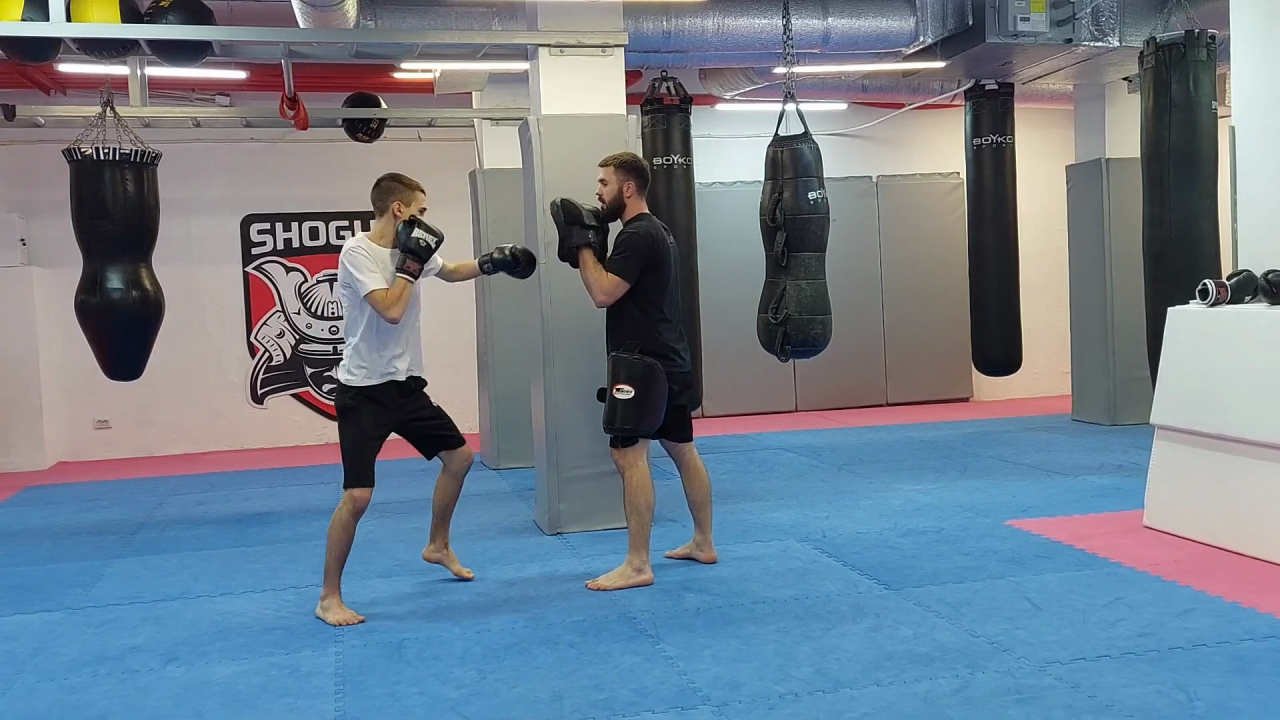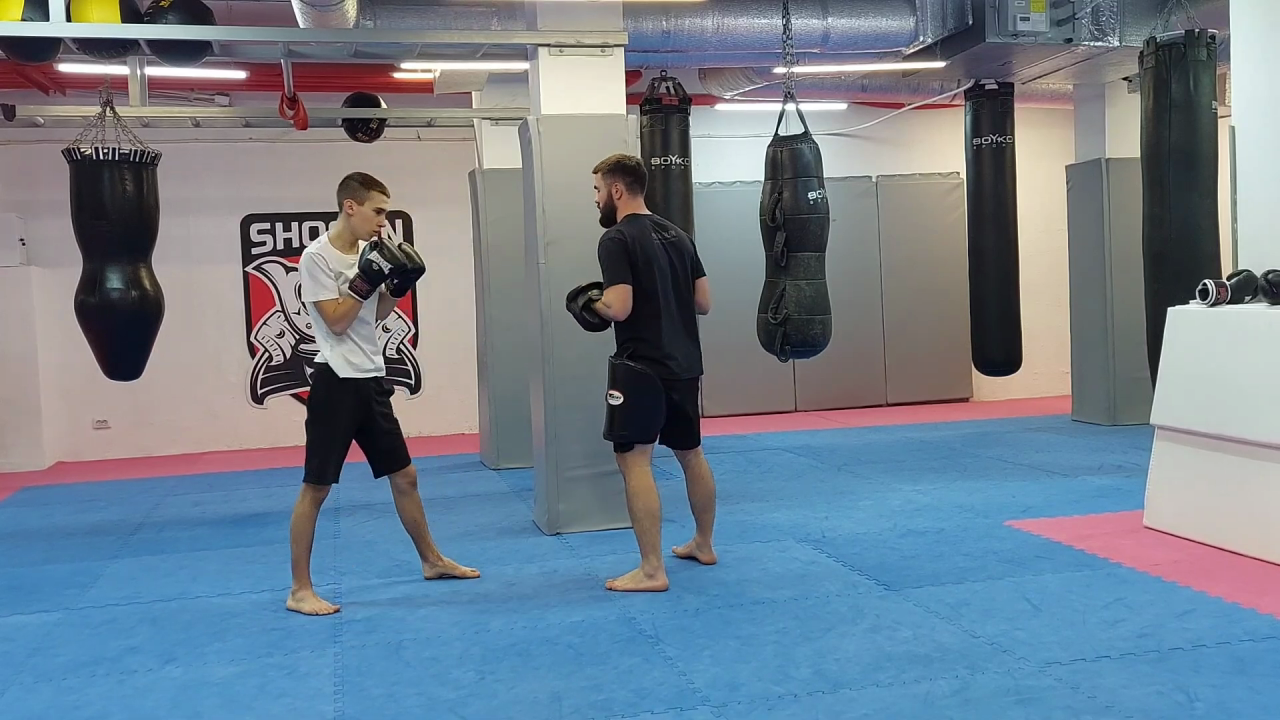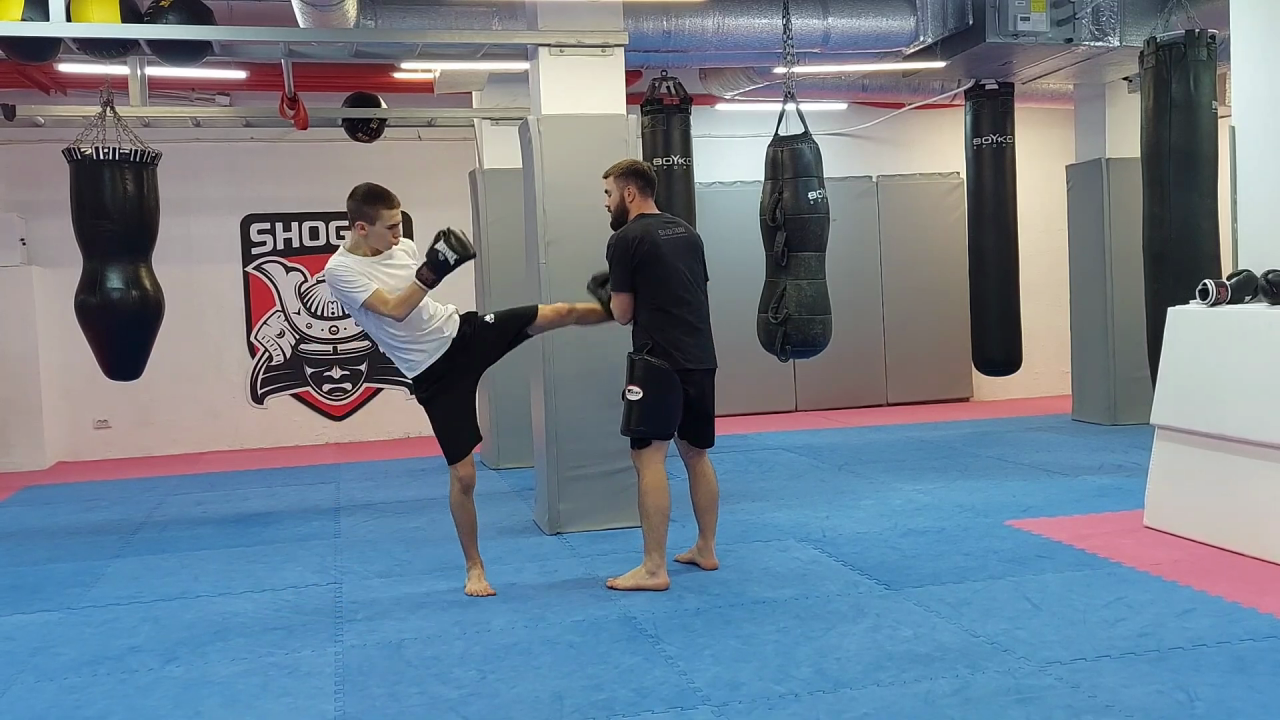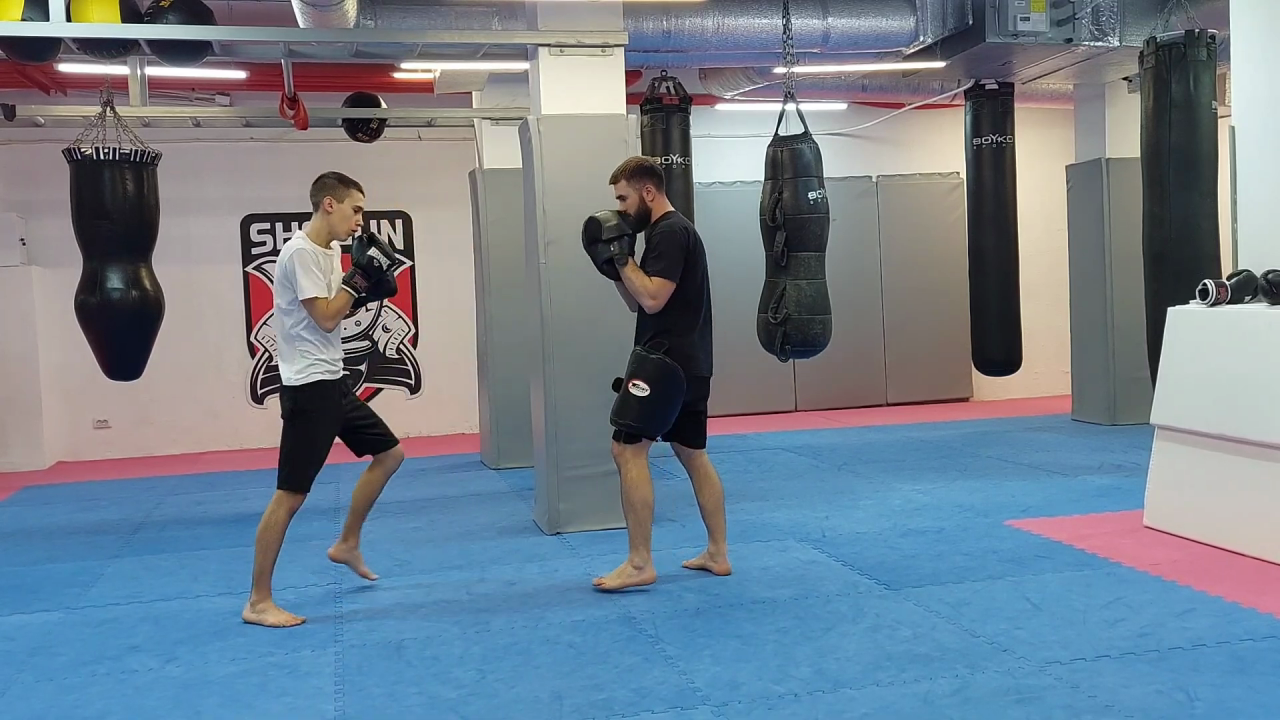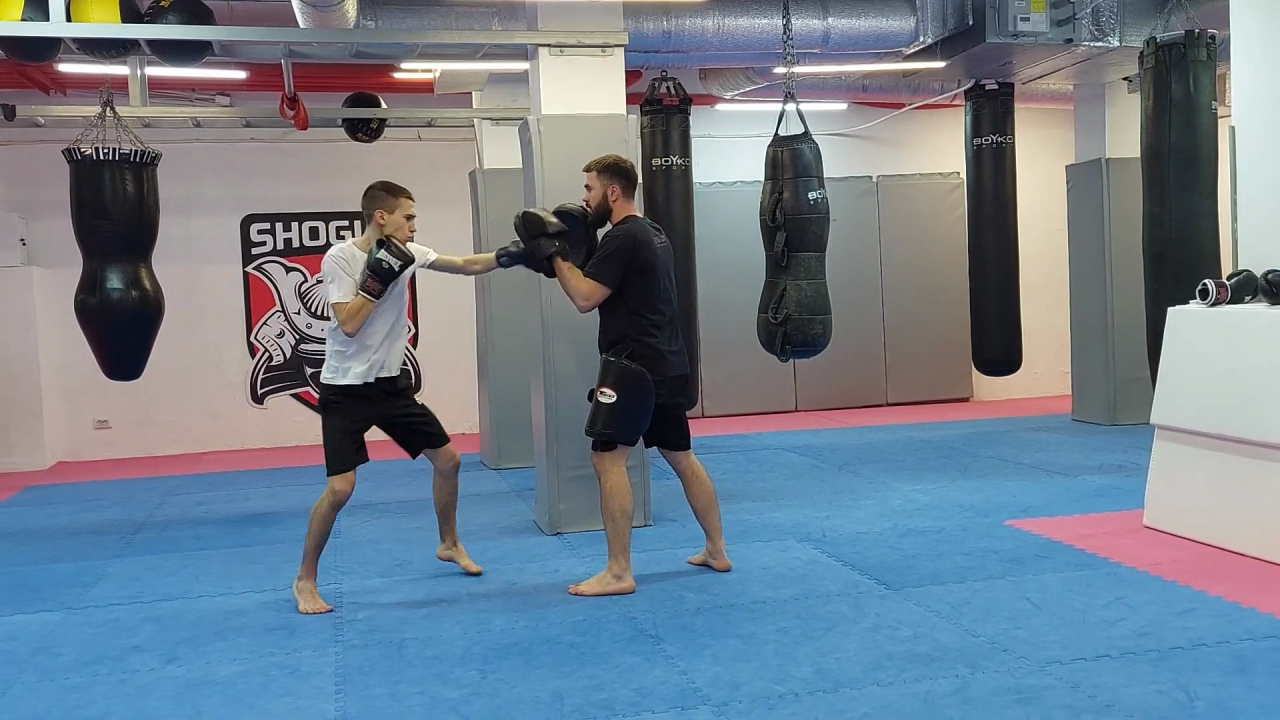
dt=1s
person 1, frame 1
left shoulder: (414, 246)
right shoulder: (355, 252)
left elbow: (452, 271)
right elbow: (391, 311)
left wrist: (494, 261)
right wrist: (410, 261)
left hip: (405, 383)
right hip: (361, 390)
left knee: (459, 458)
right knee: (357, 496)
left ankle: (438, 545)
right ankle: (329, 595)
person 1, frame 2
left shoulder: (367, 250)
right shoulder: (317, 256)
right elbow: (336, 322)
left wrist: (397, 285)
right wrist: (365, 279)
left hip: (371, 381)
right hip: (335, 383)
left knee: (404, 477)
right knee: (316, 487)
left ankle: (432, 560)
right ankle: (300, 589)
person 1, frame 3
left shoulder: (403, 247)
right shoulder: (341, 272)
right elbow: (396, 310)
right wrist: (432, 268)
left hip: (462, 336)
right hip: (434, 372)
left knee: (560, 314)
right knee: (464, 474)
right ankle: (474, 566)
person 1, frame 4
left shoulder: (330, 250)
right shoulder: (300, 252)
right elbow: (327, 319)
left wrist: (366, 284)
right wrist: (358, 276)
left hip: (333, 381)
right hip: (308, 387)
left knee: (389, 454)
right knee: (290, 495)
left ankle: (348, 544)
right ankle: (259, 600)
person 1, frame 5
left shoulder: (408, 254)
right shoulder: (339, 258)
left elbow: (465, 265)
right elbow: (349, 324)
left wrist: (507, 258)
right wrist: (378, 279)
left hip: (390, 383)
right hip: (345, 389)
left knee: (447, 456)
right knee: (340, 487)
left ankle: (449, 544)
right ankle: (306, 578)
person 2, frame 1
left shoulder: (638, 235)
right shoulder: (653, 232)
left elbow: (603, 293)
right elbow: (613, 290)
left wrist: (582, 246)
right wrist: (588, 247)
left hip: (647, 365)
right hip: (667, 361)
left knee: (628, 455)
right knee: (683, 450)
left ankle: (637, 565)
right ankle: (703, 543)
person 2, frame 2
left shoulder: (617, 239)
right shoulder: (677, 235)
left elbow: (620, 308)
right elbow: (703, 302)
left wrist: (591, 303)
left hip: (643, 368)
right hip: (683, 366)
left knee: (633, 461)
right knee: (690, 454)
left ankle: (652, 570)
right ankle: (704, 543)
person 2, frame 3
left shoulder: (625, 240)
right shoulder: (687, 233)
left elbow: (623, 314)
left wrist: (612, 296)
left hip: (661, 362)
right hip: (701, 360)
left knee: (649, 457)
right knee: (696, 453)
left ankle: (654, 568)
right ankle: (705, 549)
person 2, frame 4
left shoulder: (669, 232)
right shoulder: (675, 230)
left elbow: (652, 299)
right elbow: (641, 300)
left wrist: (622, 260)
right wrist: (620, 266)
left hip: (667, 362)
right hip: (688, 363)
left knee: (628, 451)
right knee: (693, 455)
left ankle: (639, 563)
right ankle: (718, 553)
person 2, frame 5
left shoulder: (623, 237)
right shoulder: (652, 234)
left elbow: (585, 298)
left wrist: (555, 257)
left hip: (636, 368)
right hip: (666, 365)
left knee: (607, 459)
right knee: (682, 457)
left ankle: (619, 573)
right ankle: (717, 551)
